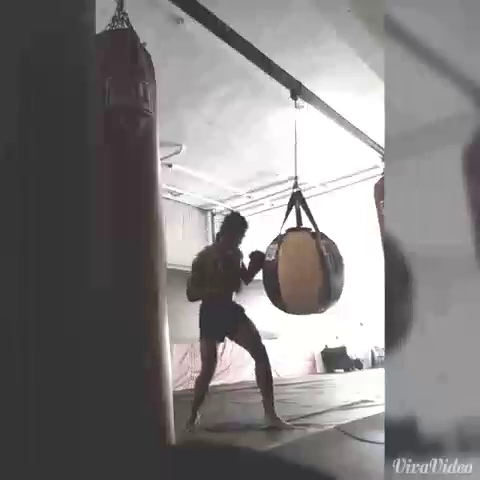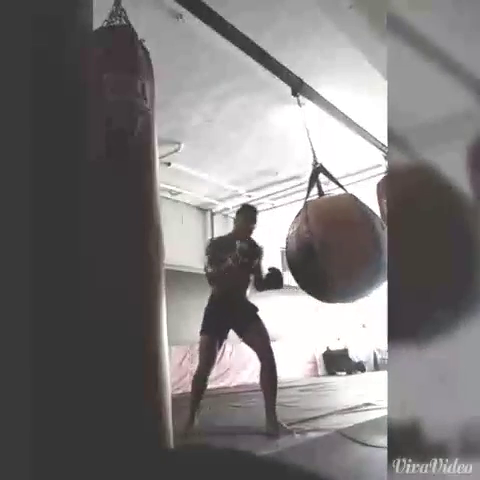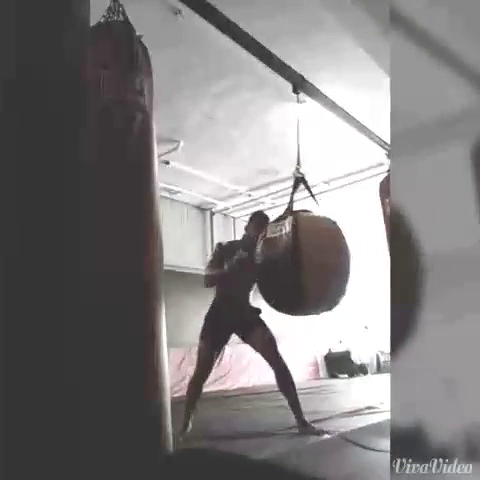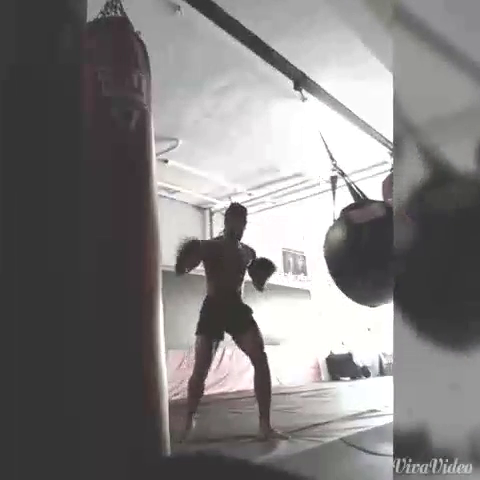
dt=1s
person 1, frame 1
left shoulder: (235, 254)
right shoulder: (204, 258)
left elbow: (243, 279)
right elbow: (191, 295)
left wrist: (253, 268)
right wrist: (219, 289)
left hip: (231, 310)
right hip: (211, 313)
left knee: (260, 352)
right knee: (208, 370)
left ankle: (270, 415)
right ankle: (193, 416)
person 1, frame 2
left shoulder: (255, 250)
right shoulder: (216, 244)
left elbow: (259, 284)
right elbow: (211, 277)
left wrist: (271, 281)
right wrist: (233, 261)
left hip: (243, 306)
right hip: (217, 307)
left knee: (268, 356)
right knee: (204, 367)
left ankle: (271, 419)
right ankle: (190, 420)
person 1, frame 3
right shoulder: (224, 249)
right elbow: (208, 280)
right wrist: (231, 266)
left hip: (245, 313)
right hip: (221, 313)
left knee: (278, 362)
right knee: (201, 374)
left ankle: (301, 421)
right ankle: (186, 423)
person 1, frame 4
left shoulder: (248, 252)
right shoulder: (207, 246)
left elbow: (259, 287)
right elbow: (180, 270)
left wrist: (263, 275)
right wrist: (184, 256)
left hip: (237, 308)
right hip: (212, 308)
left knee: (261, 361)
right knee: (201, 370)
left ankle: (265, 425)
right ankle: (188, 423)
